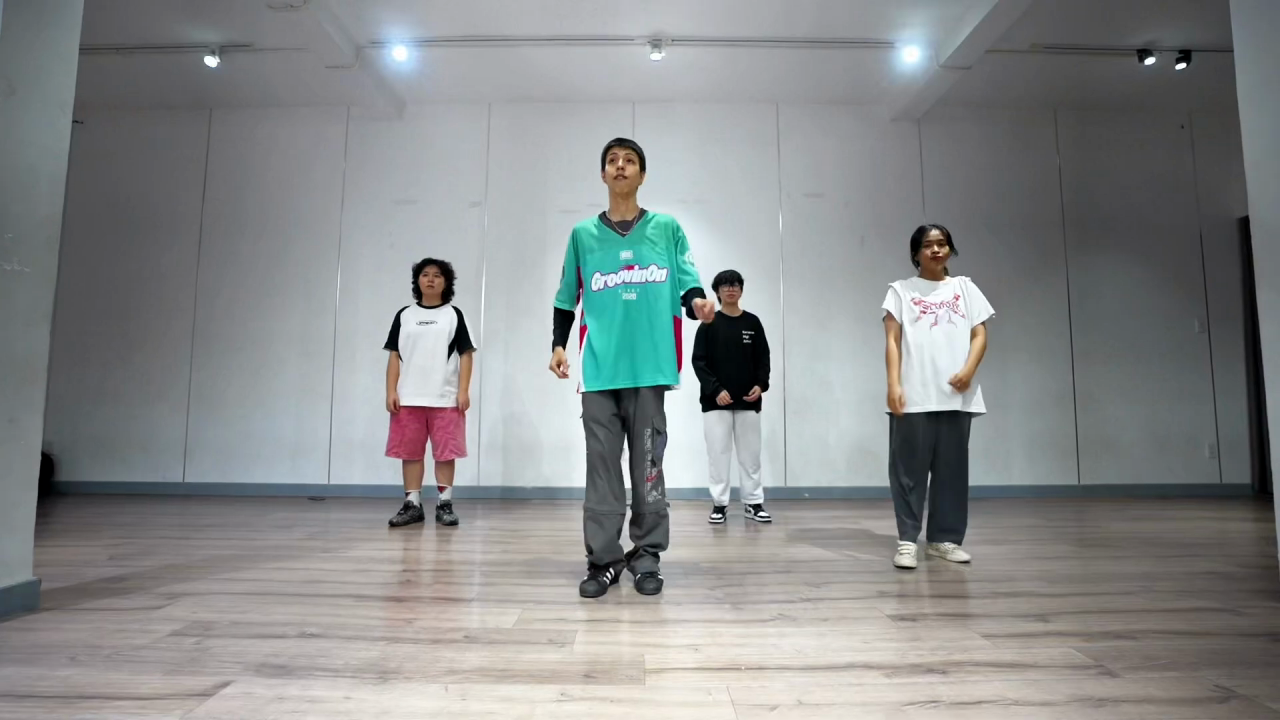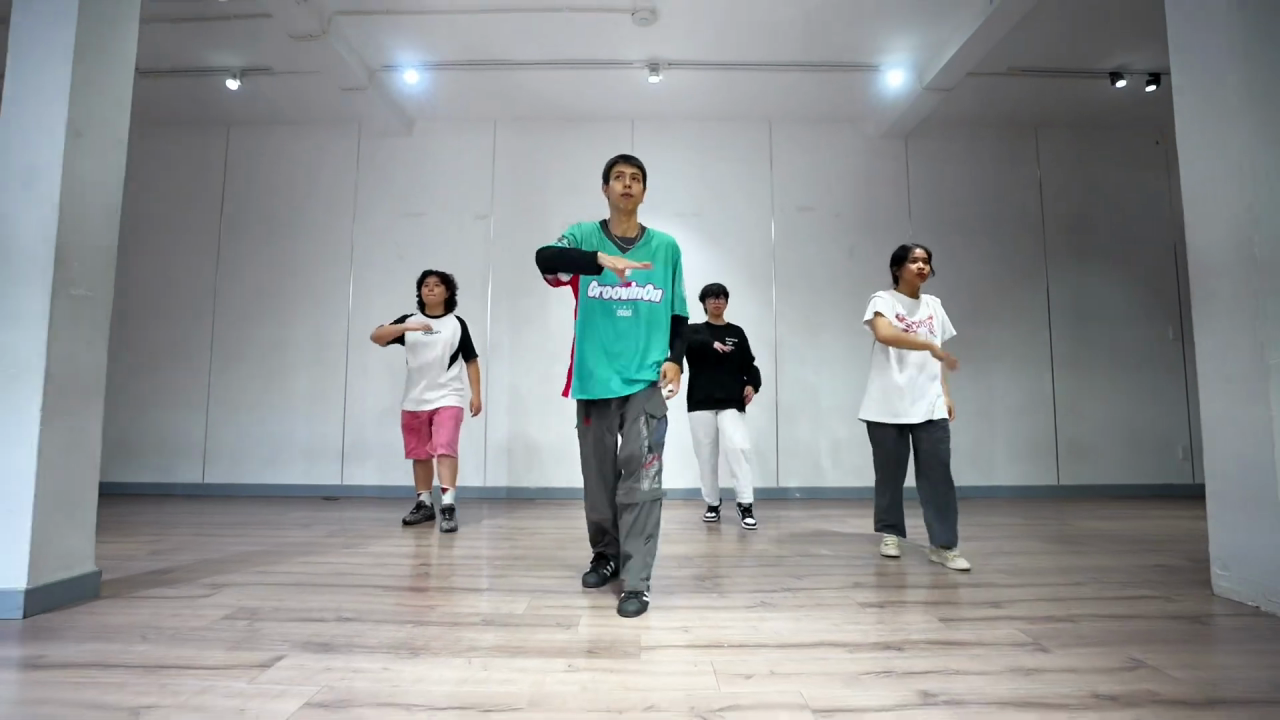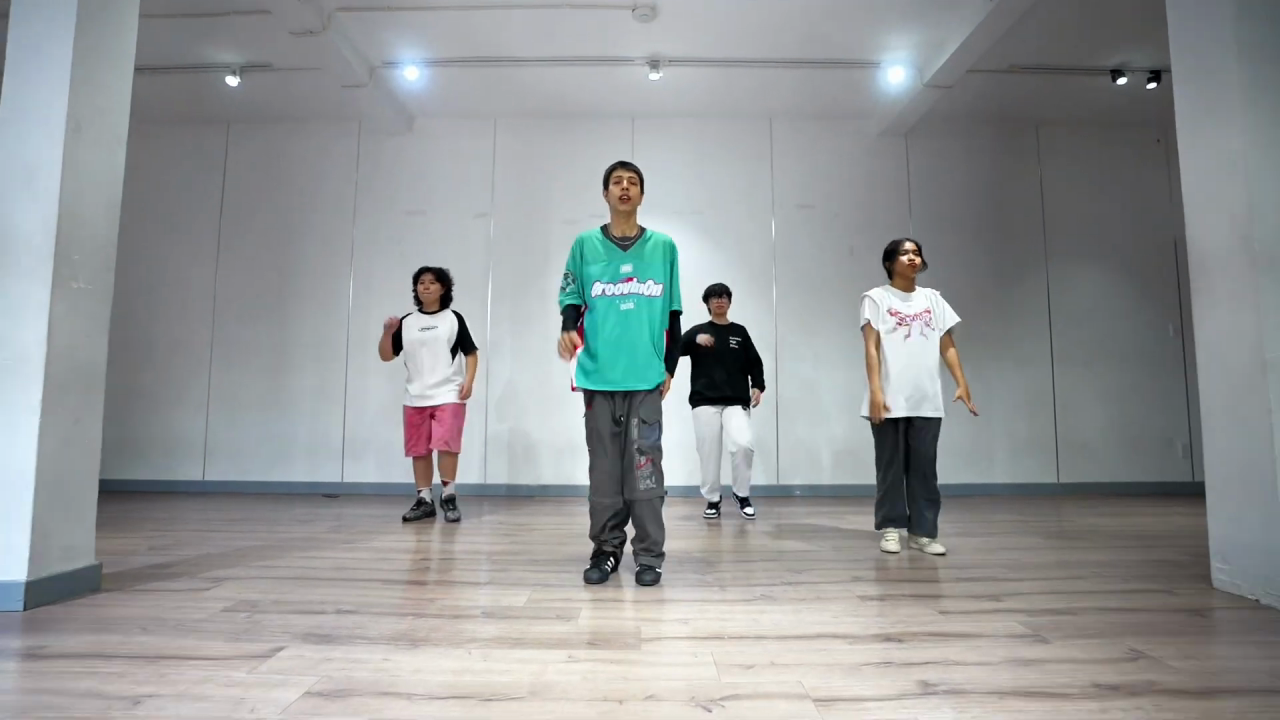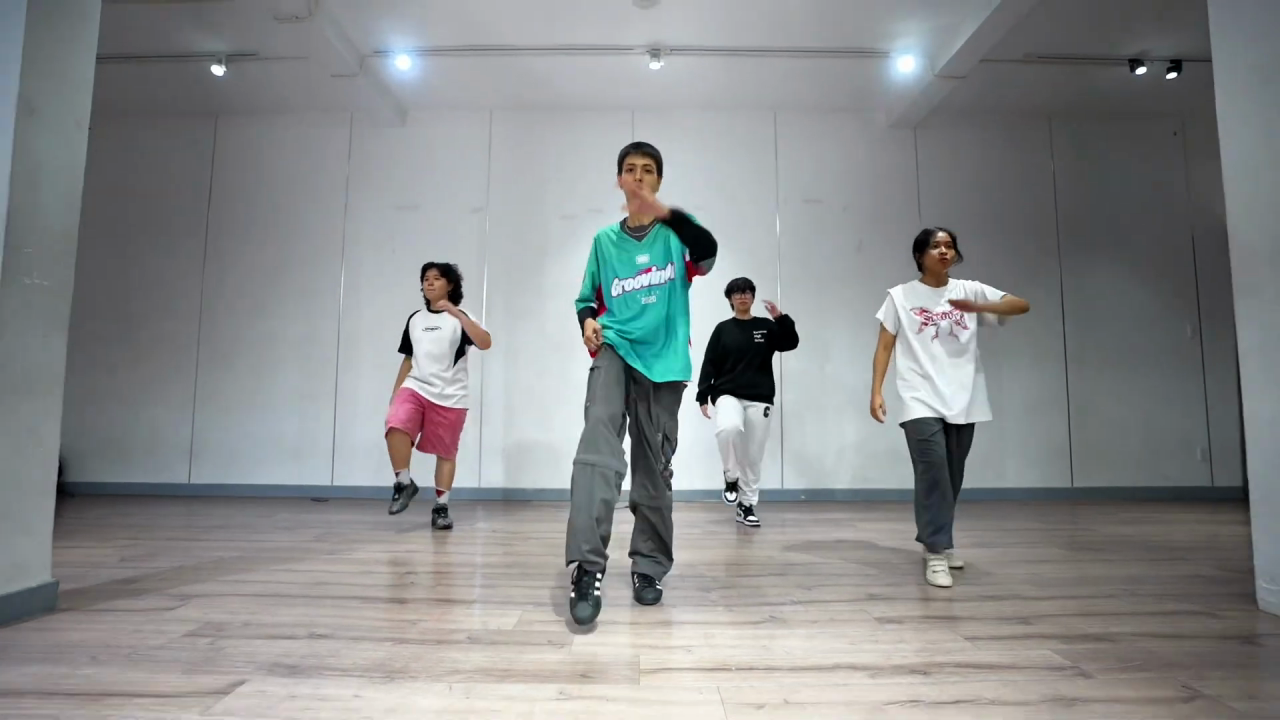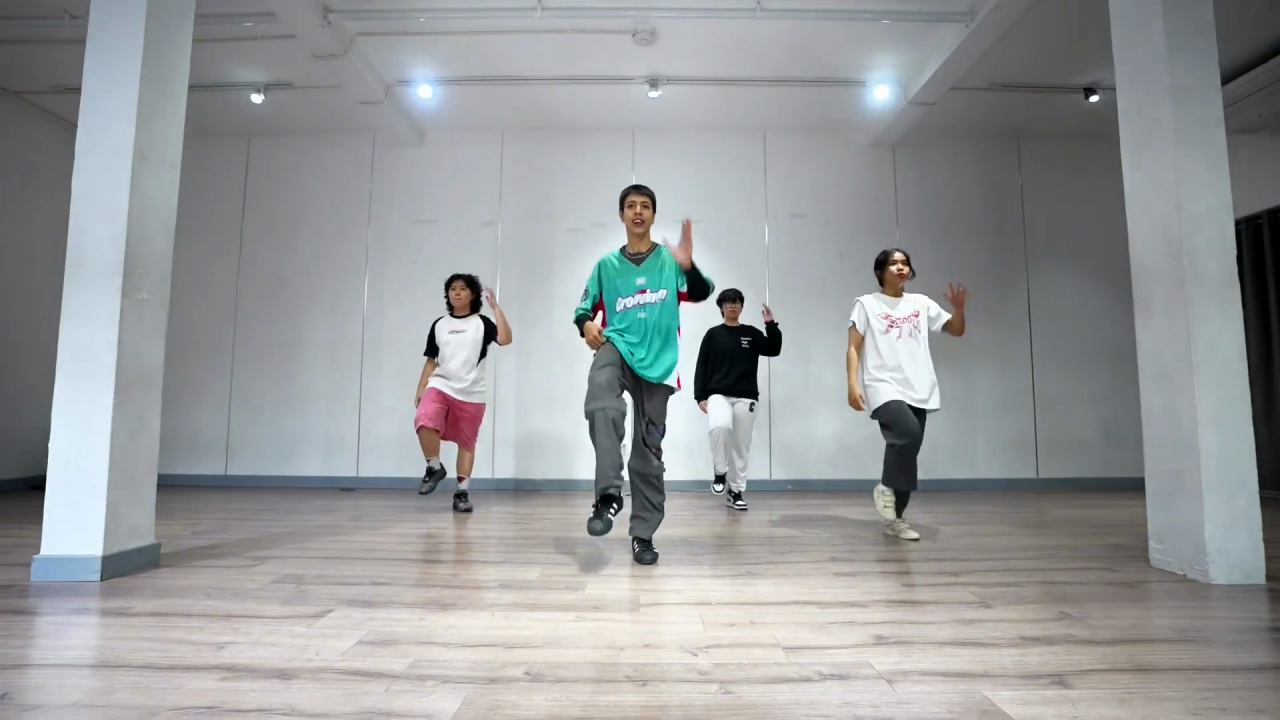
dt=1s
person 1, frame 1
left shoulder: (667, 228)
right shoulder: (582, 235)
left elbow: (687, 286)
right elbow: (566, 299)
left wrist: (700, 302)
right wrist: (558, 346)
left hip: (649, 366)
right hip: (598, 368)
left knee: (648, 463)
right knee: (601, 465)
left ankle: (646, 556)
right ankle: (604, 560)
person 1, frame 2
left shoulder: (665, 246)
right shoulder: (586, 236)
left elbow: (678, 314)
right elbow: (545, 261)
left wrist: (674, 359)
right wrist: (603, 262)
left hip: (644, 379)
right hip: (593, 378)
left knee: (641, 480)
right knee: (598, 475)
left ankle: (636, 581)
right ankle: (606, 553)
person 1, frame 3
left shoulder: (663, 246)
right shoulder: (585, 244)
left elbow: (673, 312)
right elbow: (571, 302)
left wrist: (671, 365)
right wrist: (569, 333)
left hip: (646, 372)
right hip: (598, 372)
left knee: (643, 463)
right knee: (605, 465)
left ankle: (648, 554)
right ankle: (607, 548)
person 1, frame 4
left shoulder: (676, 231)
right shoulder: (604, 240)
left elbow: (708, 251)
right elbow: (586, 299)
left wrist: (666, 215)
right wrist: (588, 321)
left hip: (661, 360)
right hip: (614, 352)
left knee: (654, 468)
right knee: (598, 448)
left ankle: (648, 567)
right ankle: (587, 569)
person 1, frame 5
left shoulder: (672, 260)
right shoulder: (607, 264)
left elbow: (702, 292)
right elbow: (584, 309)
left wrist: (688, 265)
right wrist: (588, 326)
left hip: (657, 361)
right hip: (616, 350)
left knee: (648, 449)
right knee: (601, 405)
left ankle: (643, 534)
right ankle: (608, 495)
person 2, frame 1
left shoulder: (965, 288)
right shoulder: (901, 291)
left elbow: (979, 336)
right elbow: (893, 340)
left wrist: (969, 370)
right wrist: (894, 385)
left hip: (956, 395)
right hip: (914, 395)
left knee: (953, 468)
right knee: (910, 469)
left ankle: (944, 538)
right ankle: (908, 540)
person 2, frame 2
left shoulder: (934, 305)
right shoulder: (883, 300)
right elbow: (884, 335)
left wrist: (946, 394)
right wrist: (929, 345)
left hip: (929, 405)
right hip: (887, 405)
left knee: (937, 472)
right knee: (889, 472)
left ankle: (943, 544)
right ankle: (890, 534)
person 2, frame 3
left shoulder: (933, 299)
right shoulder: (876, 299)
left elbow: (947, 346)
right elbow: (871, 349)
left wrist: (961, 384)
right wrist: (876, 390)
left hip: (926, 400)
right hip: (891, 401)
left knee: (924, 467)
right knee: (891, 466)
left ankle: (923, 532)
right ankle: (891, 528)
person 2, frame 4
left shoulder: (969, 290)
right shoulder: (900, 296)
left elbow: (1020, 305)
right elbow: (885, 347)
left wrist: (979, 307)
right wrist: (876, 391)
left hip: (963, 401)
right hip: (921, 400)
left knee: (951, 475)
right knee: (932, 468)
left ankle: (938, 543)
right ankle: (937, 553)
person 2, frame 5
left shoulder: (922, 304)
right shoulder: (867, 304)
left elbow: (956, 330)
right elbow: (854, 347)
left wrist: (959, 307)
right wrist: (853, 384)
left hip: (917, 391)
right hip: (883, 388)
left knee: (908, 444)
right knee: (905, 434)
left ankle: (895, 517)
right ankle: (886, 486)
person 3, frame 1
left shoulder: (454, 315)
right shoulder: (404, 315)
left elbow: (466, 355)
right elbow: (394, 356)
left wrist: (464, 391)
right wrist: (391, 391)
left hip: (445, 398)
right hip: (409, 397)
left knee: (445, 452)
right knee: (410, 452)
left ankle: (444, 504)
right ankle: (412, 504)
person 3, frame 2
left shoulder: (457, 324)
right shoulder: (409, 322)
left elbow: (471, 361)
right elbow: (377, 337)
left wrist: (476, 394)
right wrist: (408, 327)
left hip: (448, 398)
right hip: (416, 400)
left knee: (445, 449)
right knee: (420, 455)
left ankle: (448, 507)
right ankle: (424, 504)
person 3, frame 3
left shoulder: (454, 319)
right shoulder: (407, 322)
left elbow: (471, 354)
right elbow: (386, 355)
left wrist: (468, 380)
right wrist: (387, 333)
left hip: (448, 394)
right hip: (416, 397)
left knee: (446, 445)
right knee: (419, 450)
left ankle: (449, 497)
right ankle: (424, 501)
person 3, frame 4
left shoulder: (461, 316)
right shoulder: (415, 319)
left elbow: (485, 343)
left wrist: (456, 315)
right wrist: (396, 388)
left hip: (449, 396)
right hip: (416, 388)
left knee: (445, 452)
right knee: (395, 427)
left ankle: (441, 508)
right ankle: (403, 483)
person 3, frame 5
left shoulder: (482, 322)
right shoulder: (439, 325)
left elbow: (506, 339)
right elbow: (431, 360)
left wrist: (496, 307)
right wrist: (421, 387)
left hip: (471, 394)
right hip: (440, 386)
left knee: (466, 443)
right knee: (425, 423)
left ankle: (461, 493)
right ankle: (434, 468)
person 4, frame 1
left shoulder: (752, 323)
right shoulder: (709, 324)
left elbow: (763, 358)
right elbow: (699, 361)
left wrist: (760, 384)
right wrist: (715, 390)
left hip: (747, 400)
right hip: (716, 400)
left knee: (750, 453)
right knee: (718, 452)
left ankle: (753, 503)
right ankle: (719, 504)
person 4, frame 2
left shoulder: (737, 332)
right shoulder: (696, 330)
left elbow: (748, 363)
left wrist: (753, 383)
right wrist: (710, 344)
left hip: (731, 403)
right hip: (701, 403)
left knee: (738, 449)
right knee: (706, 456)
left ankle: (745, 505)
right ankle: (713, 503)
person 4, frame 3
left shoulder: (740, 332)
right shoulder: (699, 331)
left elbow: (754, 362)
left wrist: (758, 385)
right wrist: (695, 341)
left hip: (737, 401)
right hip: (704, 402)
left knee: (743, 446)
right knee: (708, 453)
left ankle: (742, 496)
right ankle: (712, 500)
person 4, frame 4
left shoulder: (767, 326)
right shoulder: (723, 329)
left elbow: (791, 342)
right elbow: (710, 364)
left wrist: (780, 318)
right wrist: (703, 397)
left hip: (759, 399)
right hip: (727, 394)
left knee: (753, 454)
right knee: (729, 428)
left ankle: (747, 505)
right ankle: (731, 477)
person 4, frame 5
left shoulder: (752, 333)
right shoulder: (713, 334)
left elbow: (773, 350)
right elbow: (702, 366)
left wrist: (771, 326)
right wrist: (700, 395)
left hip: (746, 397)
right hip: (718, 394)
left knee: (741, 445)
right knee: (720, 426)
left ankle: (736, 492)
right ankle: (720, 472)
